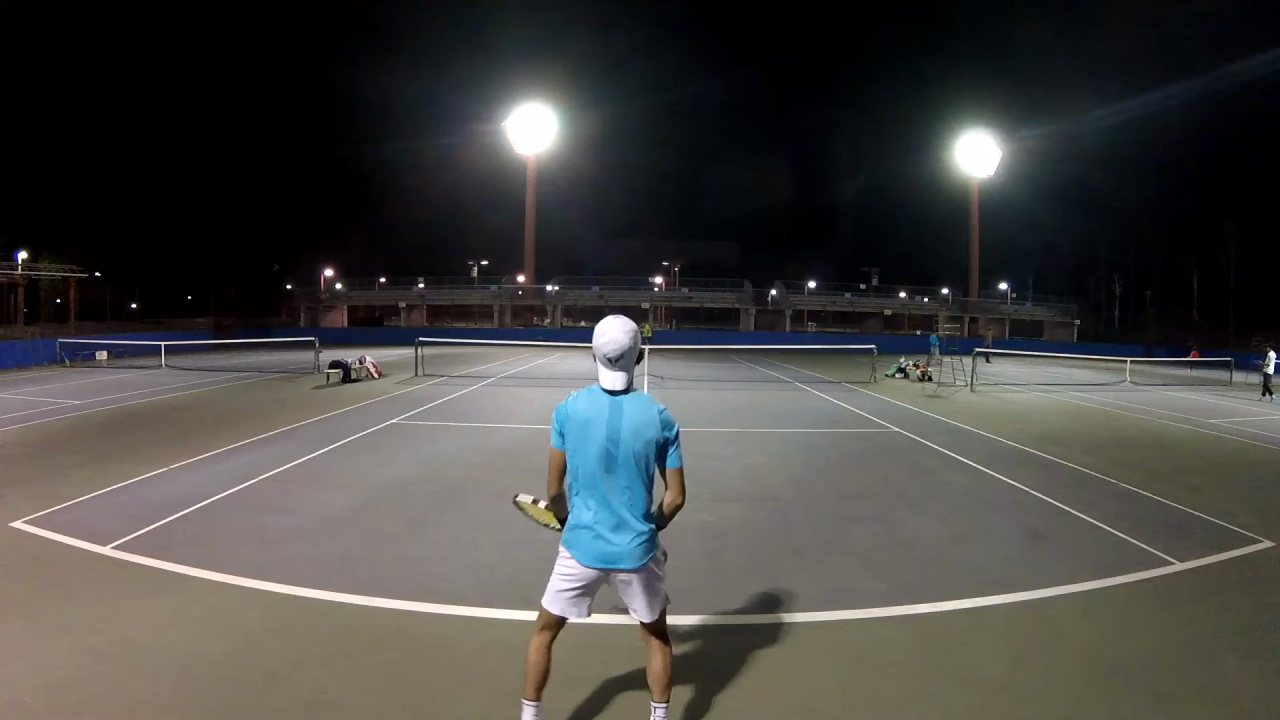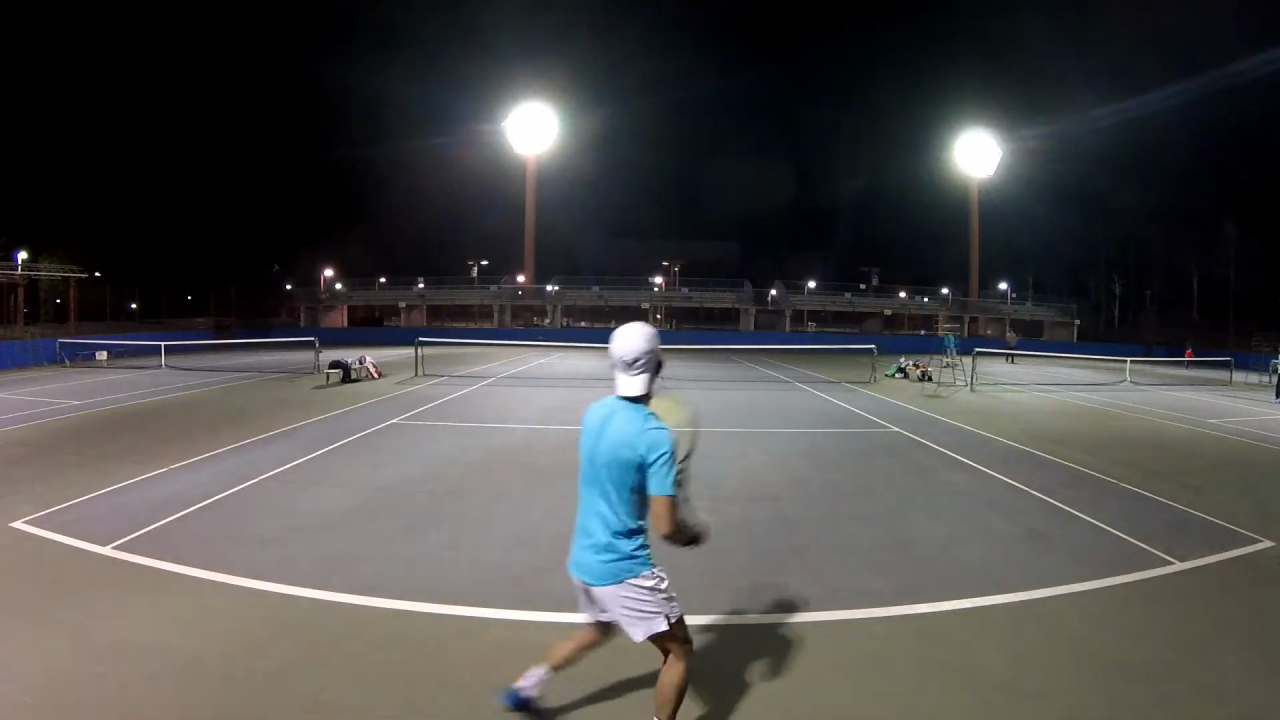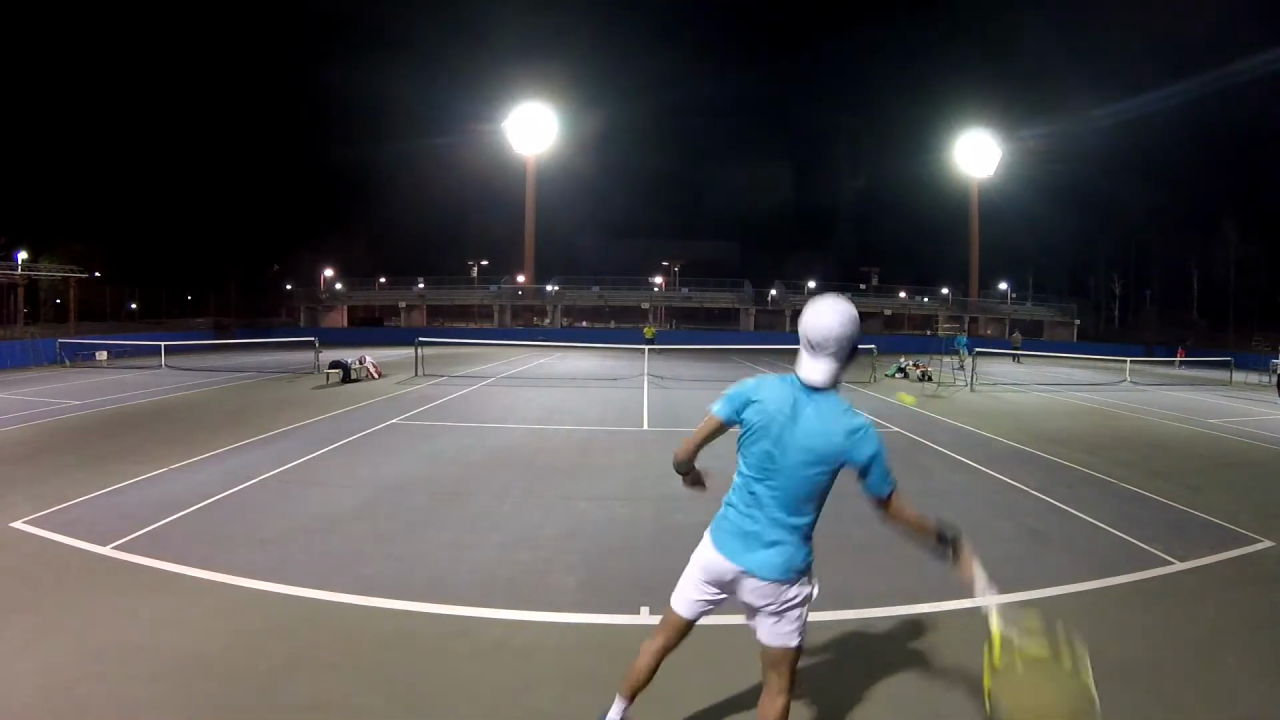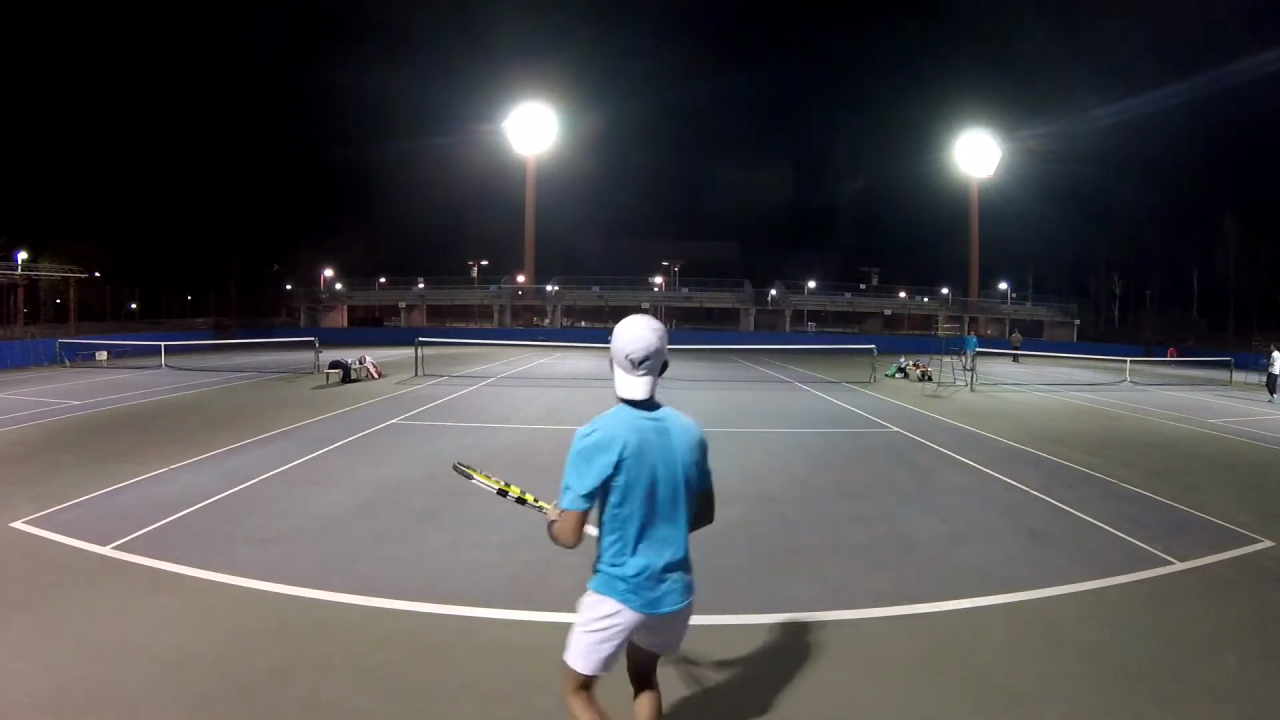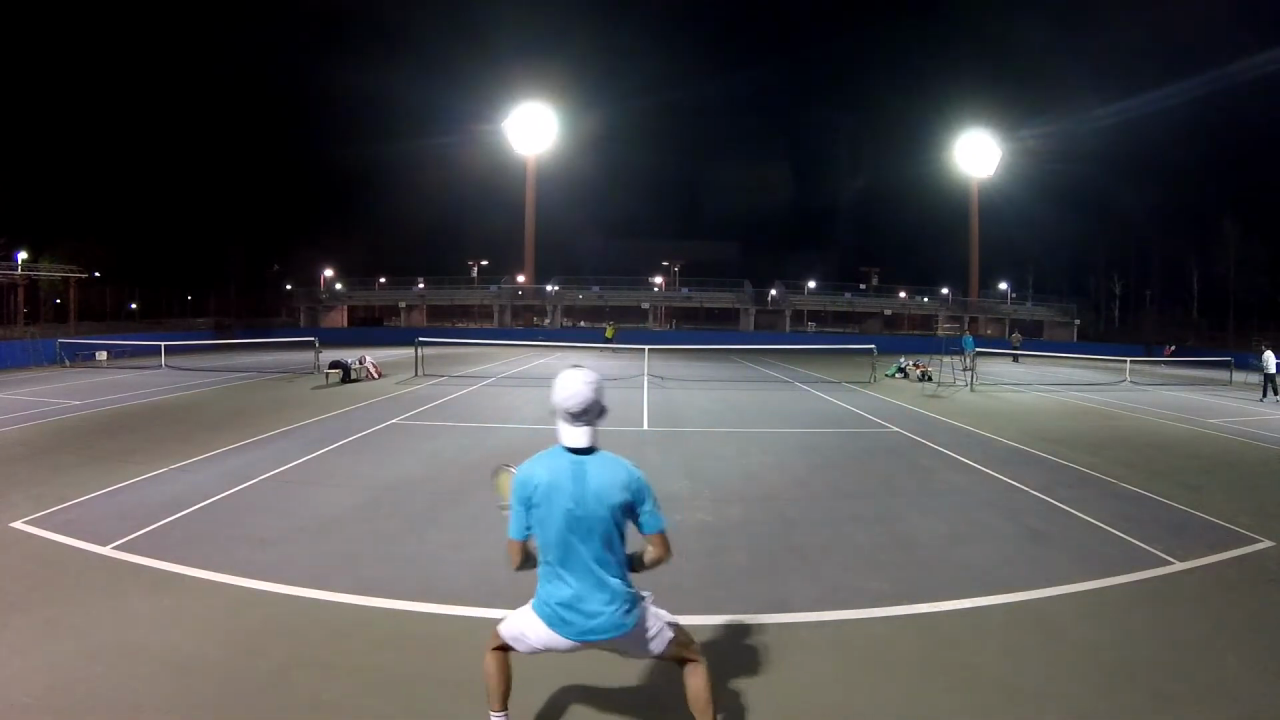
dt=1s
person 1, frame 1
left shoulder: (568, 409)
right shoulder: (659, 417)
left elbow: (554, 491)
right elbow: (675, 497)
left hip: (581, 548)
right hip: (638, 551)
left knee: (544, 631)
right knee: (657, 636)
person 1, frame 2
left shoulder: (595, 413)
right shoulder: (655, 436)
right elbow: (667, 529)
right wrist: (693, 535)
left hip: (584, 560)
right hip: (626, 570)
left knee: (598, 631)
right knee: (680, 652)
left ankle: (525, 686)
person 1, frame 3
left shoulder: (758, 390)
right shoulder: (855, 432)
left elbow: (684, 454)
right elbow: (894, 511)
left wrist: (688, 473)
right wrist: (949, 542)
left hip: (722, 548)
right hip: (779, 570)
left knee: (664, 635)
right knee: (780, 683)
person 1, frame 4
left shoulder: (595, 437)
right shoulder: (690, 432)
left elbow: (569, 536)
right elbow: (705, 514)
left wrist: (553, 523)
left hip: (618, 593)
right hip: (674, 592)
right knee: (644, 679)
person 1, frame 5
left shoulder: (529, 474)
right shoulder: (628, 476)
left elbow: (517, 559)
right elbow: (659, 553)
left hip: (556, 615)
right hip: (617, 616)
left knee: (498, 643)
right knee: (693, 658)
